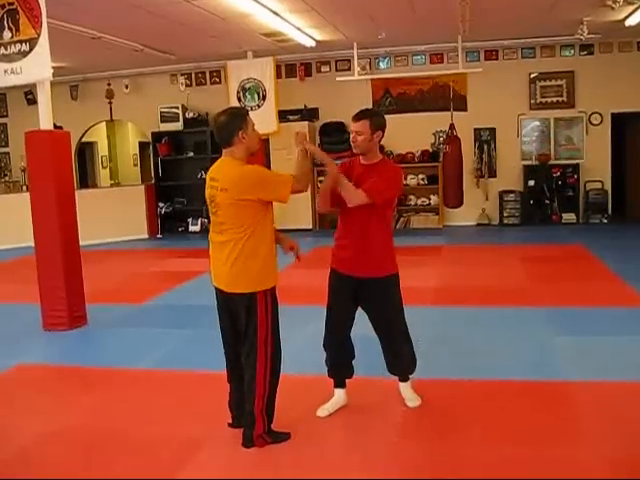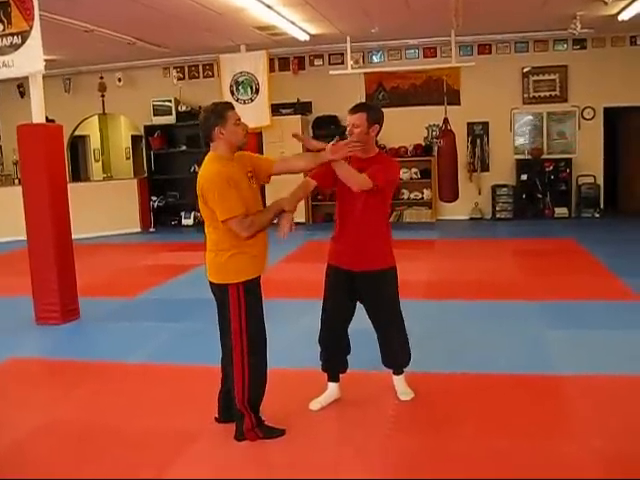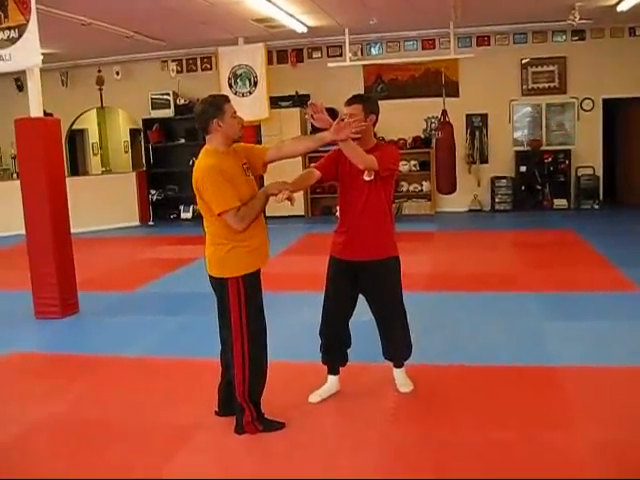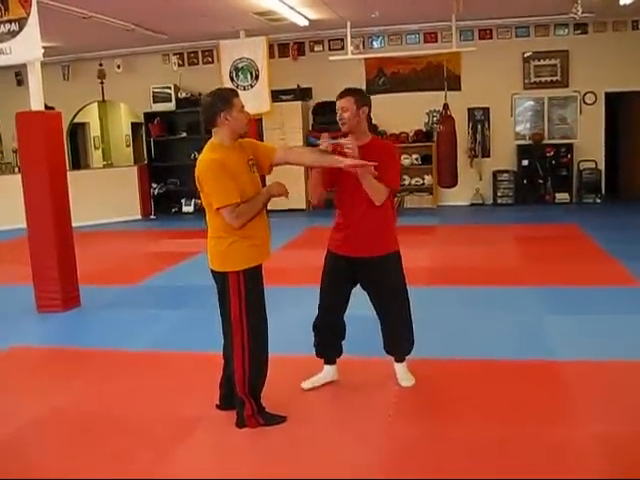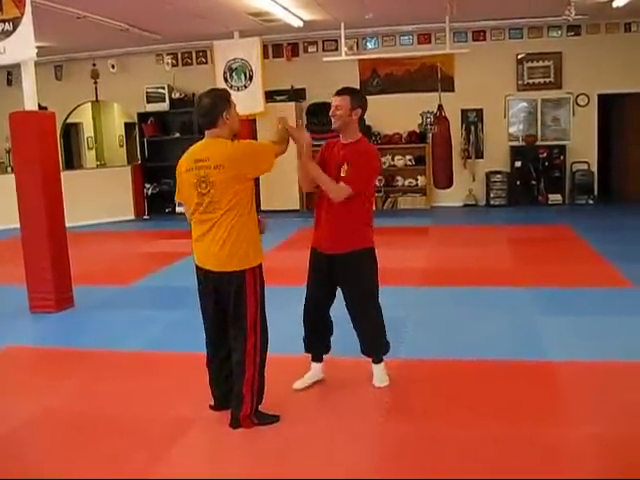
dt=1s
person 1, frame 1
left shoulder: (214, 174)
right shoulder: (250, 176)
right elbow: (300, 183)
left wrist: (278, 238)
right wrist: (303, 150)
left hip: (224, 279)
right hip: (251, 282)
left knee: (237, 352)
right knee: (262, 355)
left ankle: (241, 413)
right ankle: (257, 430)
person 1, frame 2
left shoulder: (243, 161)
right shoulder: (215, 174)
left elbow: (288, 165)
right elbow: (244, 228)
left wrist: (326, 155)
right wrist: (279, 207)
left hip: (242, 270)
right hip: (233, 273)
left knee: (238, 344)
right knee: (247, 347)
left ankle: (229, 409)
right ankle: (248, 423)
person 1, frame 3
left shoulder: (239, 153)
right shoulder: (210, 168)
left elbow: (284, 149)
right elbow: (239, 220)
left wrist: (329, 136)
right wrist: (267, 192)
left hip: (242, 263)
right hip: (233, 267)
left knee: (238, 338)
right knee: (247, 341)
left ankle: (230, 402)
right ankle: (249, 417)
person 1, frame 4
left shoulder: (245, 148)
right shoulder: (212, 162)
left elbow: (292, 155)
right elbow: (234, 218)
left wrist: (339, 160)
right wrist: (269, 192)
left hip: (246, 257)
right hip: (234, 261)
left knee: (239, 331)
right knee: (247, 334)
left ankle: (232, 395)
right ankle: (248, 410)
person 1, frame 5
left shoulder: (188, 160)
right shoulder: (240, 152)
left elbow: (189, 211)
right elbow: (280, 146)
right wrist: (283, 129)
left hip: (205, 261)
right hip: (239, 261)
left knee: (218, 332)
right knee: (249, 335)
left ankle: (222, 396)
right ankle: (245, 411)
person 2, frame 1
left shoulder: (390, 173)
right shoulder: (345, 167)
left elbow: (355, 200)
right elbow: (323, 207)
left wrist: (329, 163)
right wrist: (329, 173)
left hip: (378, 269)
right hip: (342, 266)
left knee: (392, 329)
right knee: (335, 331)
left ankle: (405, 384)
right ankle: (339, 393)
person 2, frame 2
left shoulder: (388, 165)
right shoulder: (339, 160)
left elbow: (358, 183)
right elbow: (309, 183)
left wrist: (325, 151)
left hip: (377, 262)
right hip: (340, 260)
left knee: (389, 321)
right knee: (332, 324)
left ankle: (399, 377)
right ankle: (333, 386)
person 2, frame 3
left shoulder: (388, 153)
right shoulder: (339, 155)
left elbow: (365, 162)
right elbow: (313, 173)
left wrist: (332, 129)
right wrist: (289, 187)
left hip: (380, 254)
right hip: (343, 252)
left knee: (391, 315)
right knee: (333, 318)
left ankle: (399, 369)
right ankle: (333, 379)
person 2, frame 4
left shoulder: (387, 150)
left elbow: (380, 197)
right elbow: (315, 197)
right wrist: (321, 168)
left hip: (380, 249)
right hip: (341, 247)
left knee: (394, 308)
right knee: (328, 310)
left ankle: (400, 364)
right ankle: (329, 368)
person 2, frame 5
left shoulder: (366, 153)
right shoulder: (328, 148)
left elbow: (338, 193)
right elbow: (307, 185)
left wrist: (306, 158)
right wrist: (304, 152)
left hip: (355, 247)
right hip: (323, 244)
left knee: (364, 307)
right knee: (315, 305)
left ankle: (378, 364)
right ankle: (316, 366)
